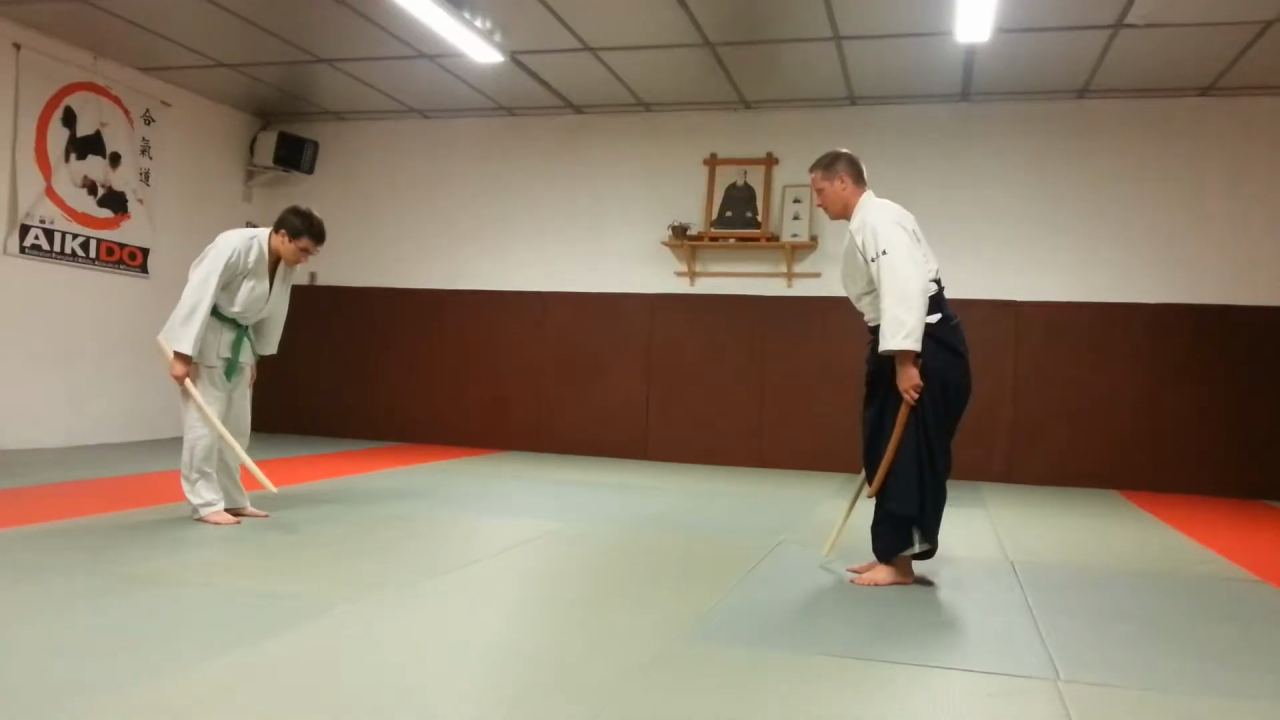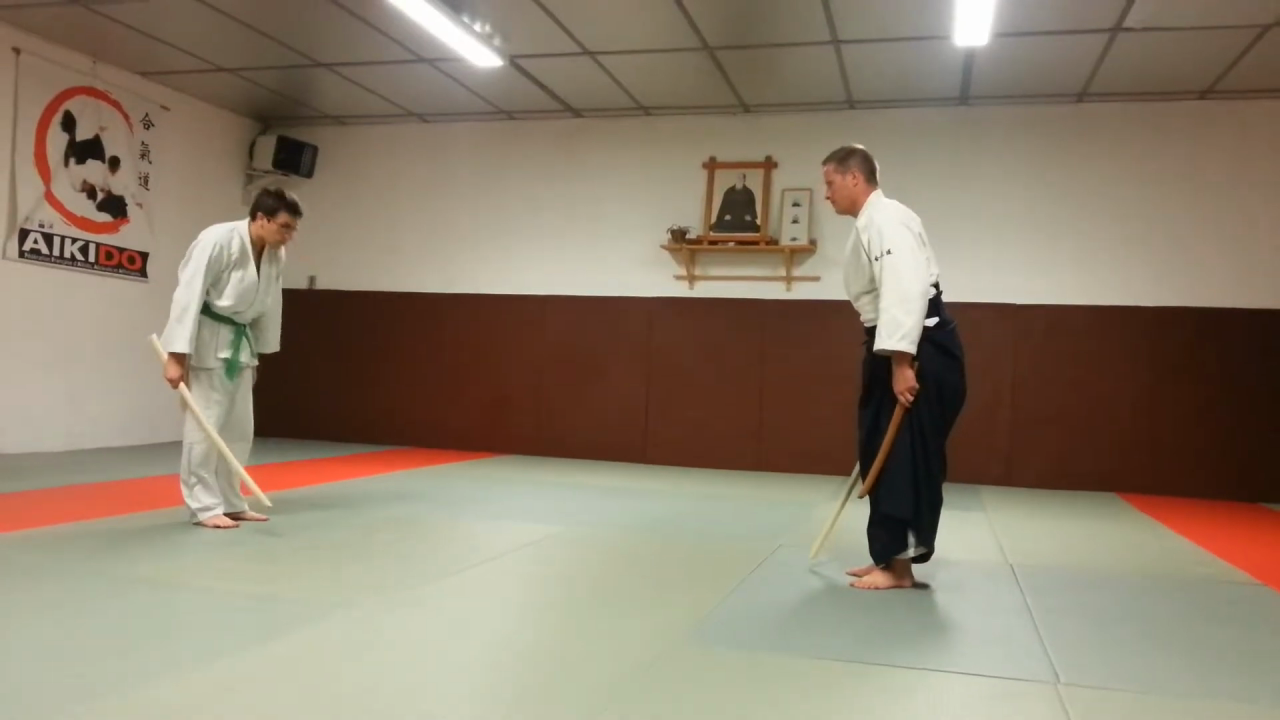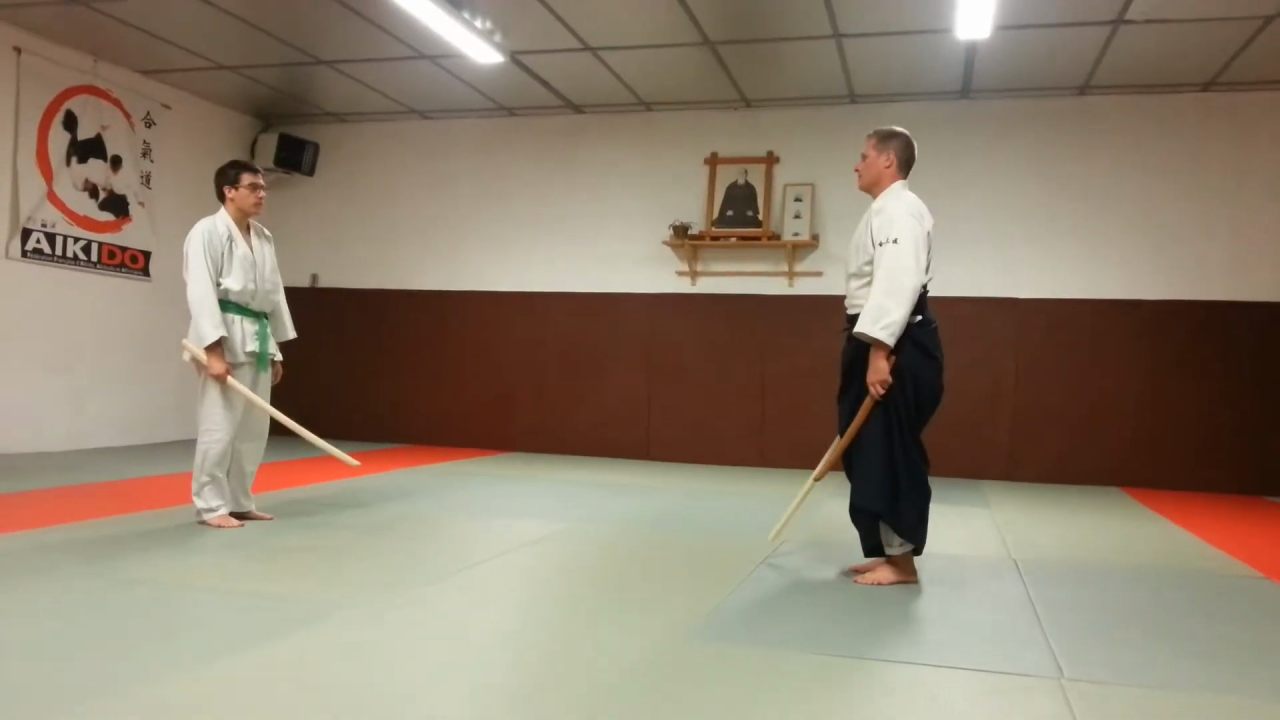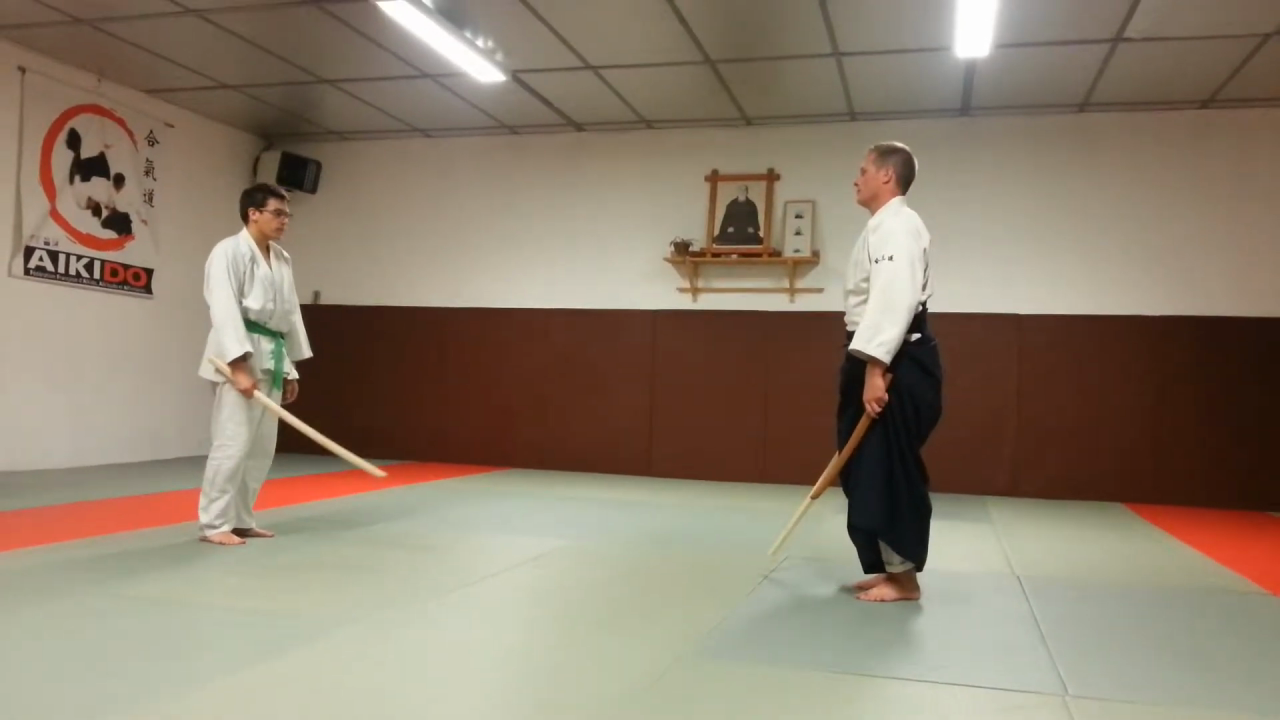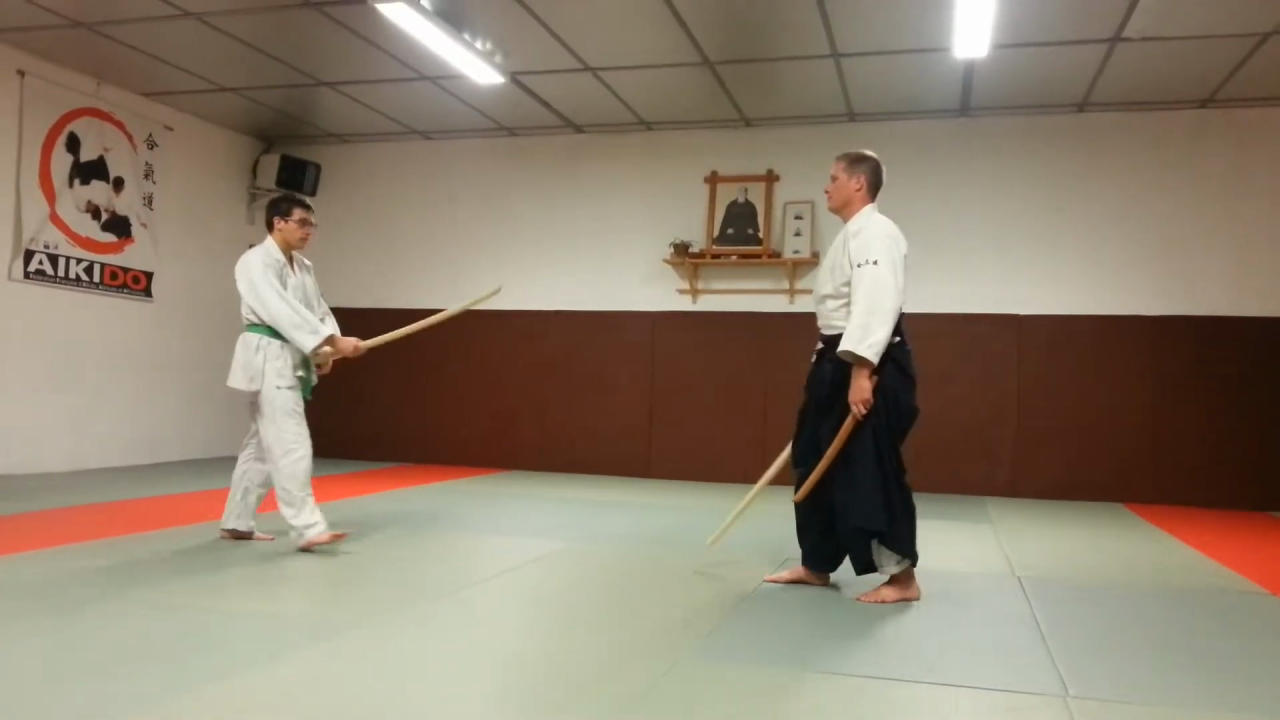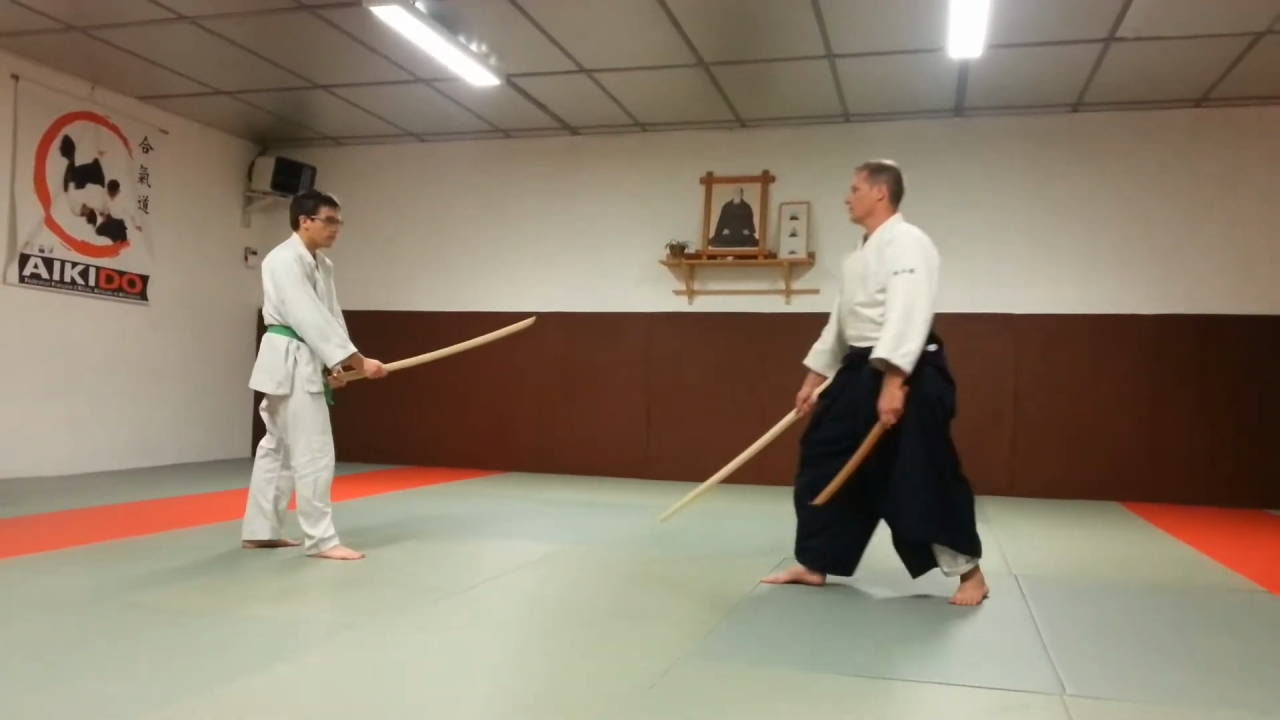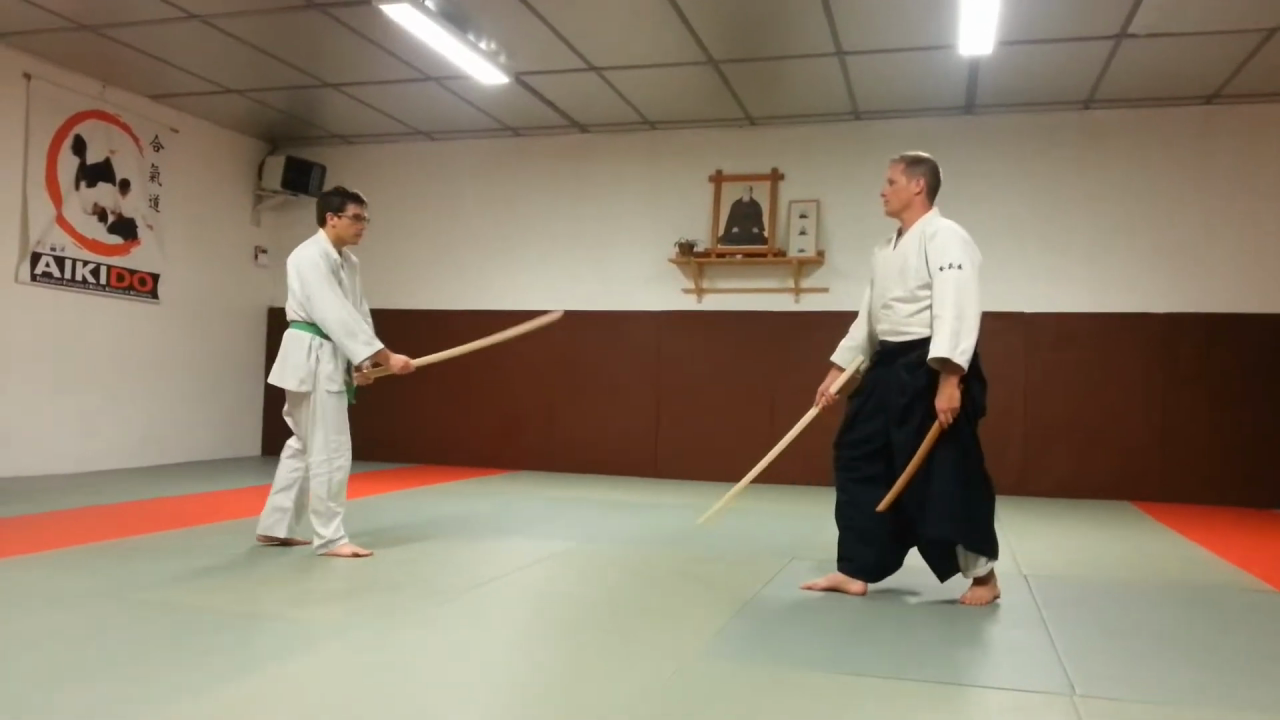
dt=0.7s
person 1, frame 1
left shoulder: (879, 219)
right shoulder: (866, 225)
left elbow: (906, 289)
left wrist: (906, 362)
right wrist: (893, 359)
left hip: (926, 347)
right hip: (906, 345)
left knee: (911, 453)
right knee: (888, 452)
left ankle: (900, 561)
right ankle: (893, 553)
person 1, frame 2
left shoulder: (887, 219)
right shoulder: (870, 225)
left elbow: (906, 292)
left wrist: (902, 363)
left hip: (920, 352)
right hip: (901, 349)
left knee: (906, 457)
right knee: (884, 455)
left ankle: (899, 565)
right ankle: (891, 557)
person 1, frame 3
left shoulder: (899, 209)
right shoulder: (884, 211)
left elbow: (898, 284)
left wrist: (880, 354)
left hip: (896, 347)
right hip: (880, 342)
left knee: (891, 452)
right knee: (869, 450)
left ankle: (901, 561)
right ankle: (889, 552)
person 1, frame 4
left shoulder: (896, 225)
right shoulder: (883, 226)
left elbow: (894, 302)
left wrist: (876, 370)
left hip: (894, 364)
right hip: (879, 359)
left knee: (890, 469)
right knee: (870, 468)
left ankle: (903, 576)
right ankle: (890, 568)
person 1, frame 5
left shoulder: (875, 232)
right shoulder: (850, 237)
left elbow: (877, 306)
left wrist: (863, 372)
right wrist: (830, 369)
left hip: (872, 366)
right hip: (839, 364)
left knee: (873, 470)
right knee: (817, 465)
left ankle: (902, 577)
right ankle: (816, 565)
person 1, frame 6
left shoulder: (906, 243)
right shoulder: (861, 252)
left elbow: (910, 315)
right elbow: (842, 320)
left wrist: (895, 382)
right wrist: (813, 378)
left hip: (907, 372)
right hip: (861, 370)
left knee: (925, 475)
right knee: (824, 458)
left ankle: (969, 572)
right ankle: (814, 564)
person 1, frame 7
left shoulder: (945, 237)
right shoulder: (887, 249)
left elbow: (956, 311)
right elbow: (868, 316)
left wrist: (949, 380)
right wrist: (835, 372)
left hip: (931, 371)
right hip: (890, 371)
left knee: (948, 474)
right knee: (859, 462)
left ankle: (983, 575)
right ankle: (855, 571)
person 2, frame 1
left shoulder: (287, 264)
right shoulder: (235, 246)
right elbow: (198, 295)
left wrist: (254, 359)
right wrist: (182, 356)
left hip: (237, 343)
right hip: (204, 340)
left knee: (236, 424)
right knee: (204, 422)
left ankle: (231, 499)
right ankle: (206, 503)
person 2, frame 2
left shoulder: (275, 254)
right shoulder: (217, 240)
right elbow: (188, 296)
left wrist: (255, 356)
right wrist: (177, 356)
left hip: (238, 344)
right hip: (205, 342)
left knee: (239, 428)
right knee: (205, 426)
left ankle: (231, 502)
right ankle: (205, 506)
person 2, frame 3
left shoulder: (263, 237)
right shoulder: (207, 232)
right elbow: (201, 293)
left wrist: (275, 350)
right wrist: (214, 351)
left hip: (258, 339)
right hip: (226, 339)
left knee: (254, 428)
right knee: (220, 426)
left ankle: (238, 502)
right ankle: (212, 506)
person 2, frame 4
left shoulder: (281, 259)
right shoulder: (229, 252)
right elbow: (225, 312)
left wrist: (290, 369)
right wrist: (239, 366)
left hip: (271, 356)
right hip: (241, 356)
left knee: (261, 445)
right knee: (233, 441)
left ankle: (240, 518)
right ankle: (215, 522)
person 2, frame 5
left shoulder: (302, 266)
right shoulder: (256, 261)
left elbow: (319, 310)
right elbow: (281, 312)
left wrist: (327, 348)
right wrist: (333, 341)
left hip: (289, 361)
right hip: (267, 358)
left knee: (261, 445)
right knee: (291, 442)
left ankle: (237, 522)
right ankle: (309, 528)
person 2, frame 6
left shoulder: (321, 264)
right shoulder: (285, 261)
left elbow: (331, 316)
right elbow: (311, 319)
left wrist: (334, 366)
right wrist: (358, 361)
left hip: (303, 362)
right hip: (291, 361)
left knee: (277, 448)
right knee: (313, 452)
left ankle: (259, 530)
right ankle: (321, 539)
person 2, frame 7
left shoulder: (347, 262)
right shoulder: (310, 257)
left elbow: (357, 312)
right elbow: (335, 316)
left wrist: (362, 362)
right wrist: (384, 356)
left hip: (329, 358)
right hip: (312, 357)
left knee: (304, 447)
right knee: (330, 450)
left ankle: (276, 525)
right ankle: (328, 537)
